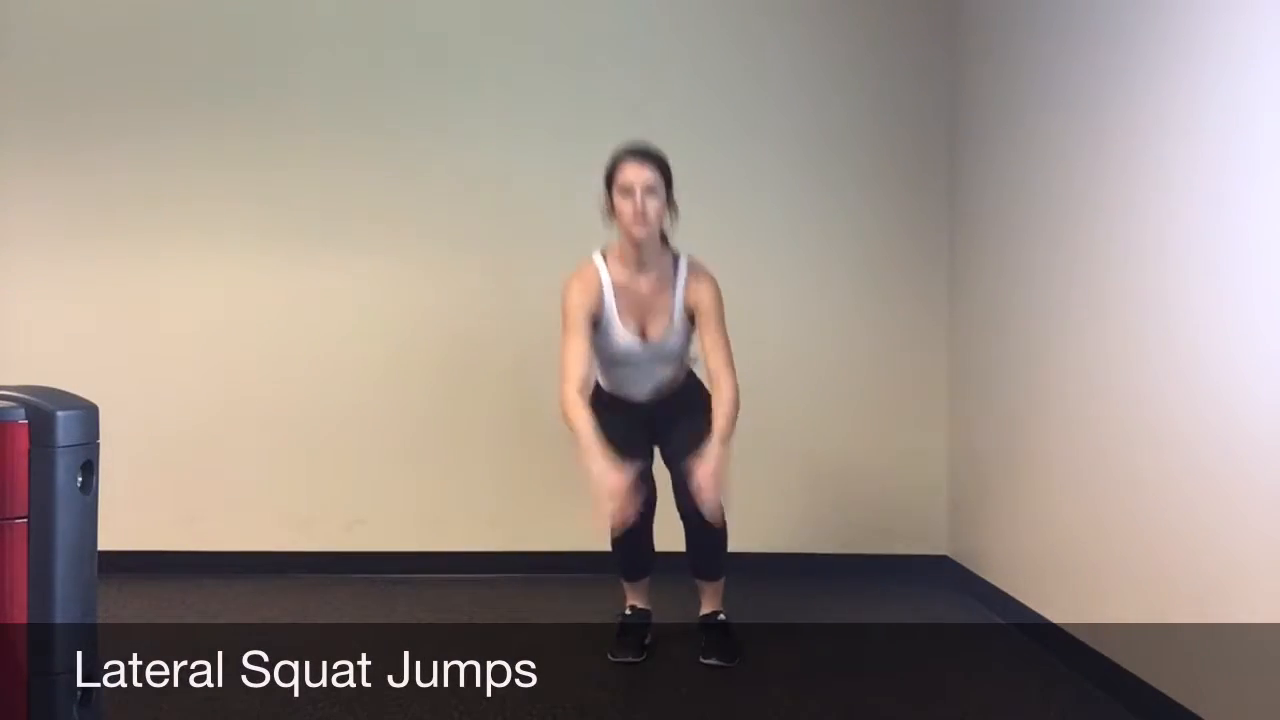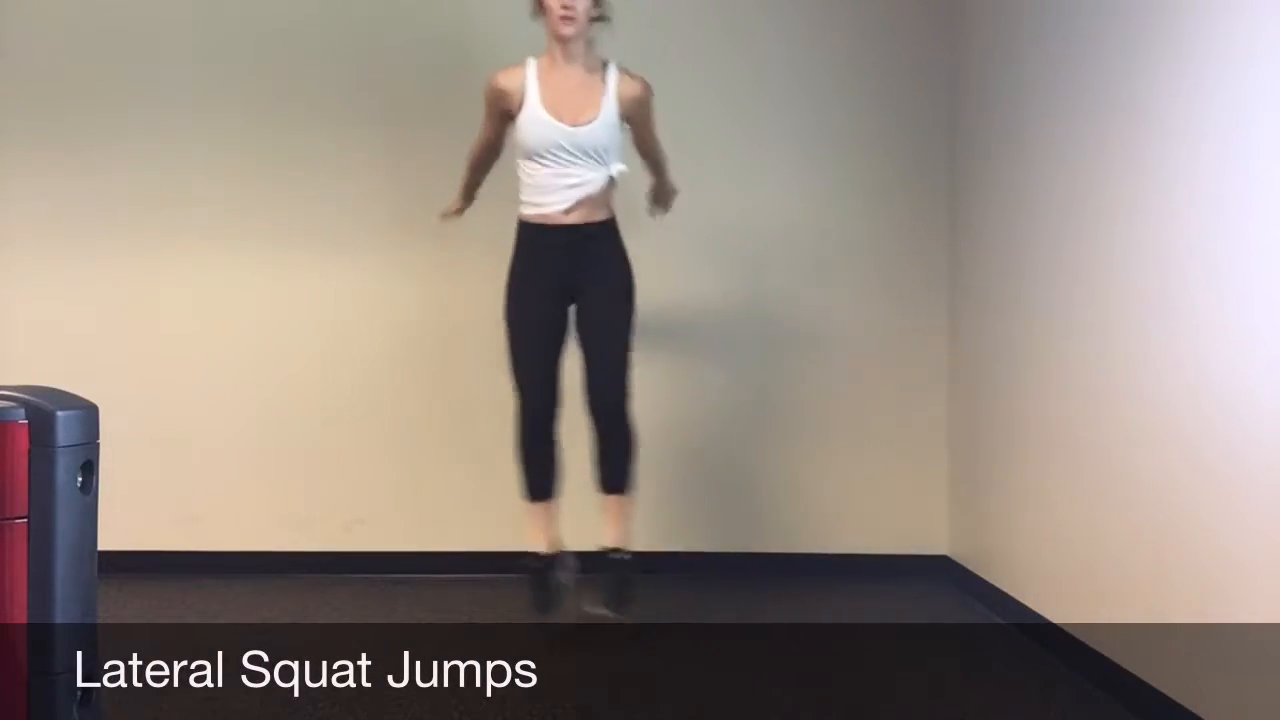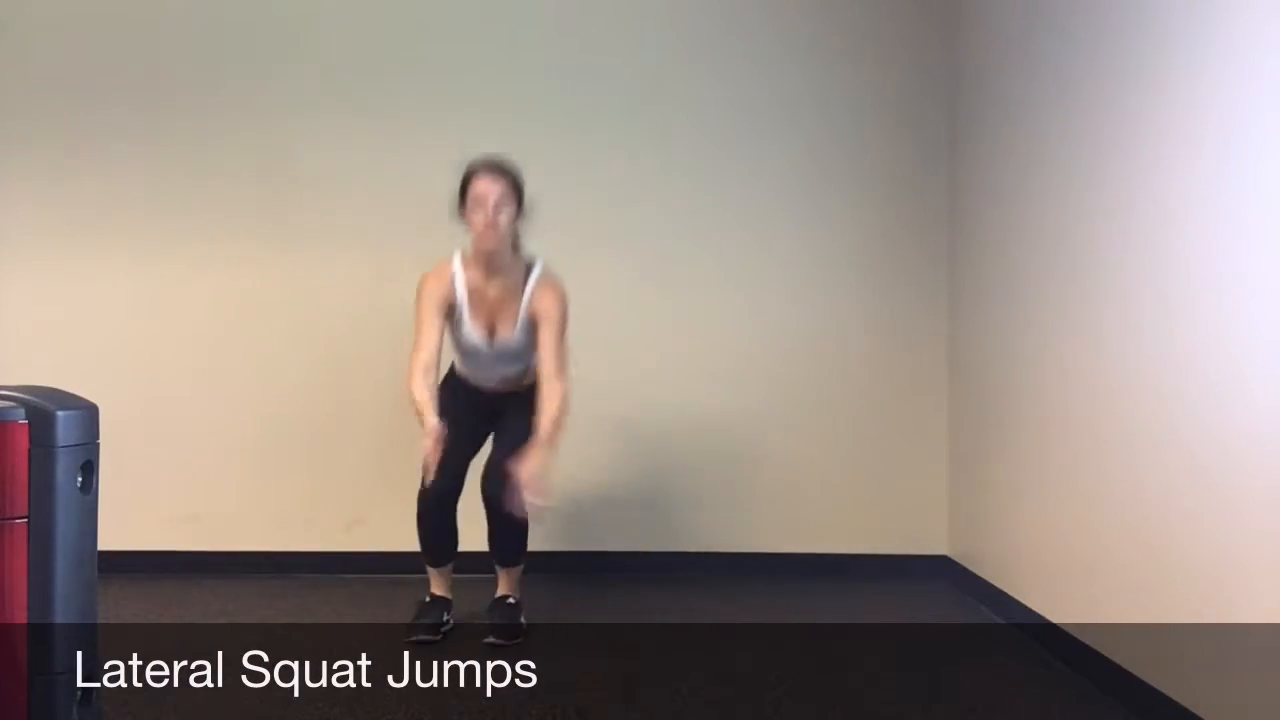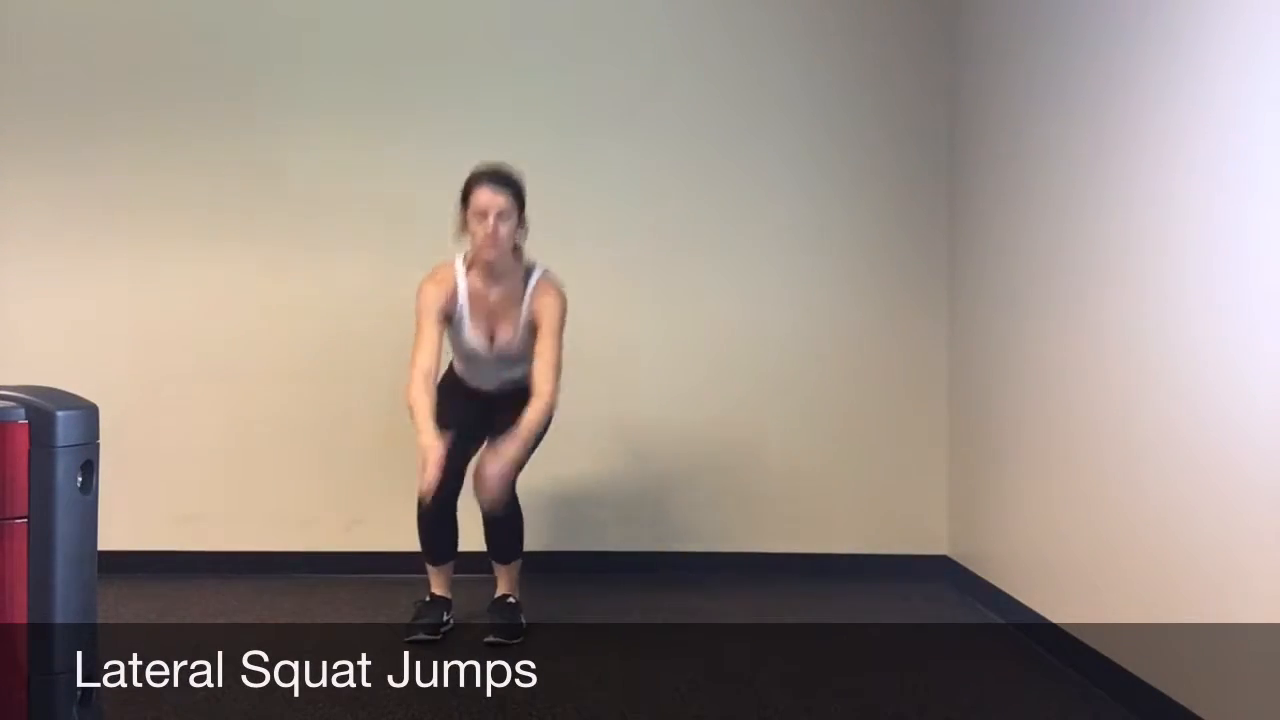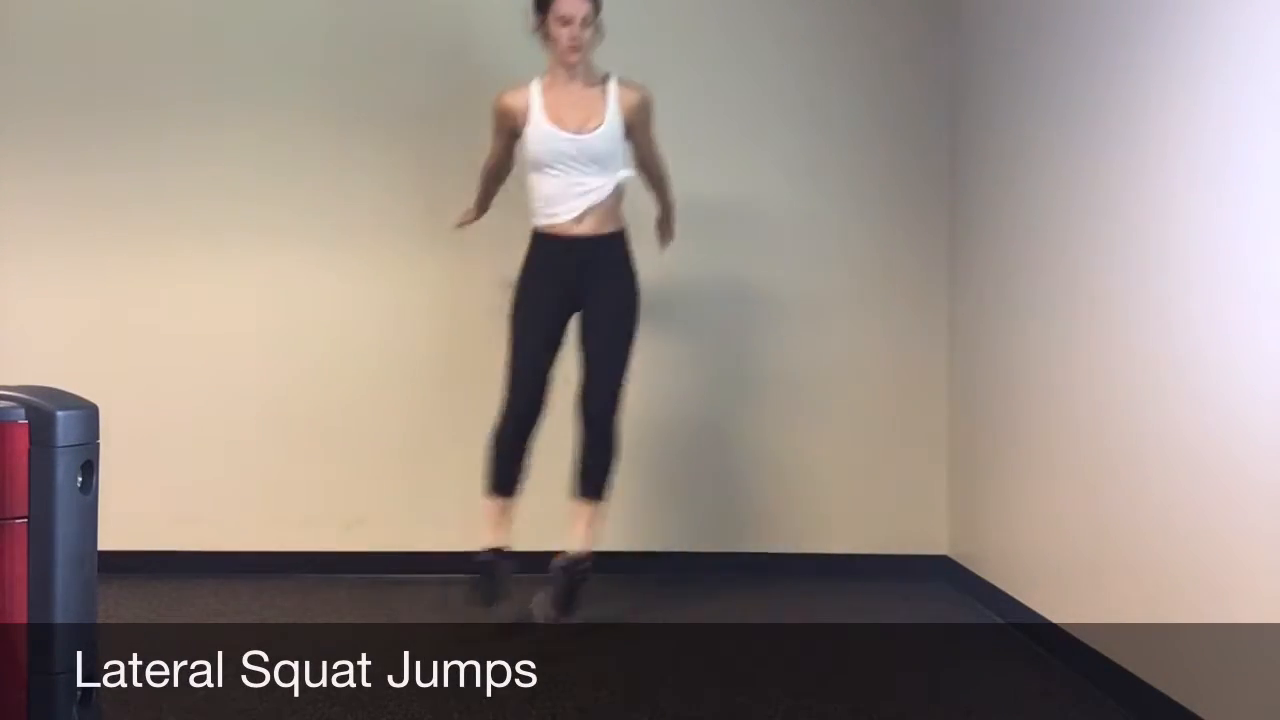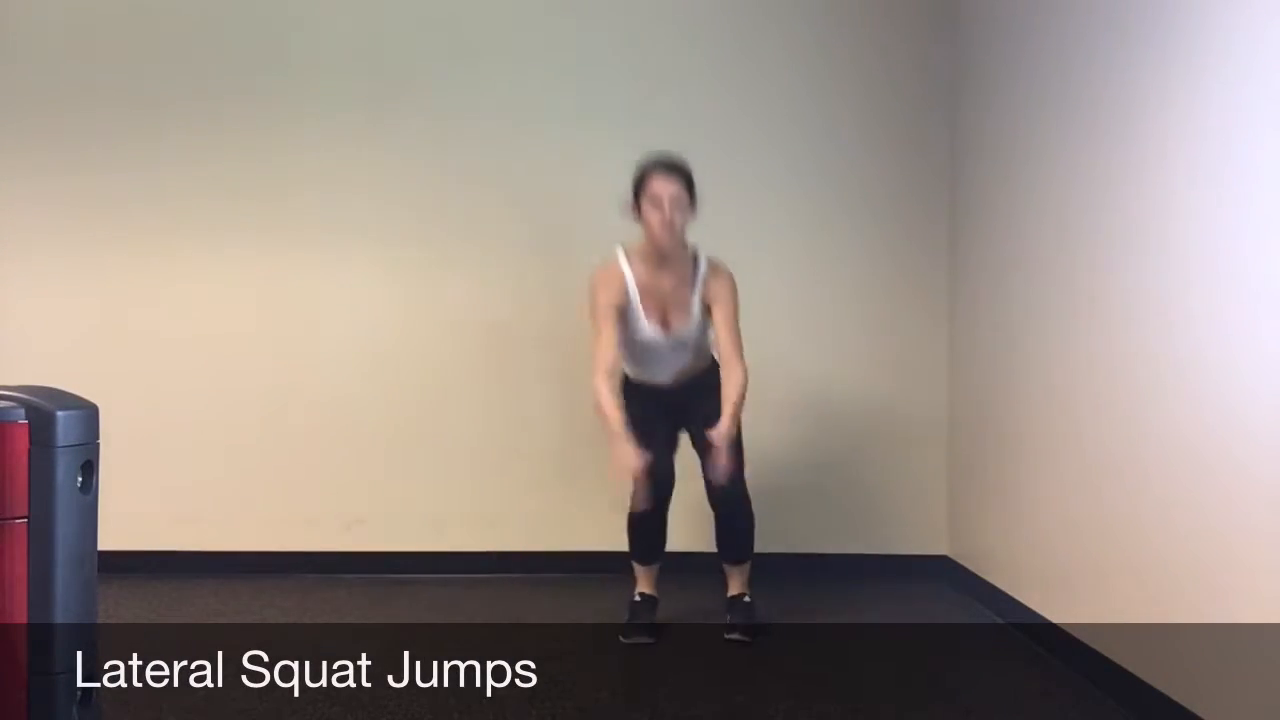
dt=0.4s
person 1, frame 1
left shoulder: (697, 284)
right shoulder: (587, 287)
left elbow: (724, 381)
right elbow: (573, 390)
left wrist: (714, 455)
right wrist: (601, 467)
left hip: (681, 405)
right hip: (616, 409)
left knee: (701, 500)
right knee: (630, 500)
left ankle: (713, 614)
right ankle: (636, 608)
person 1, frame 2
left shoulder: (629, 90)
right shoulder: (511, 87)
left elbow: (649, 149)
right elbow: (486, 149)
left wrist: (663, 187)
right wrist: (463, 199)
left hip: (601, 255)
right hip: (536, 255)
left knee: (609, 404)
right knee: (537, 407)
left ankle: (617, 549)
right ankle: (544, 550)
person 1, frame 3
left shoulder: (545, 290)
right shoulder: (440, 282)
left elbow: (553, 383)
right elbow: (421, 369)
left wrist: (537, 459)
right wrist: (429, 426)
left hip: (521, 398)
right hip: (464, 396)
left knee: (502, 486)
right knee: (436, 488)
left ankle: (507, 596)
right ankle: (438, 596)
person 1, frame 4
left shoulder: (544, 295)
right shoulder: (440, 286)
left elbow: (546, 392)
right elbow: (421, 376)
left wrist: (508, 455)
right wrist: (431, 442)
left hip: (521, 401)
right hip: (464, 395)
left knee: (495, 488)
right knee: (436, 486)
left ankle: (508, 596)
right ankle: (439, 596)
person 1, frame 5
left shoulder: (629, 100)
right shoulder: (517, 104)
left elbow: (650, 165)
right elbow: (497, 166)
left wrist: (665, 215)
right wrist: (477, 210)
left hip: (609, 263)
right hip: (546, 264)
left knee: (599, 408)
right knee: (521, 405)
left ankle: (576, 555)
right ankle: (494, 545)
person 1, frame 6
left shoulder: (715, 278)
right shoulder: (611, 279)
left elbow: (733, 366)
right elbow: (603, 372)
left wrist: (727, 430)
right wrist: (621, 446)
left hip: (700, 389)
right hip: (643, 393)
left knee: (726, 478)
right knee: (651, 485)
left ankle: (739, 594)
right ankle: (644, 593)
